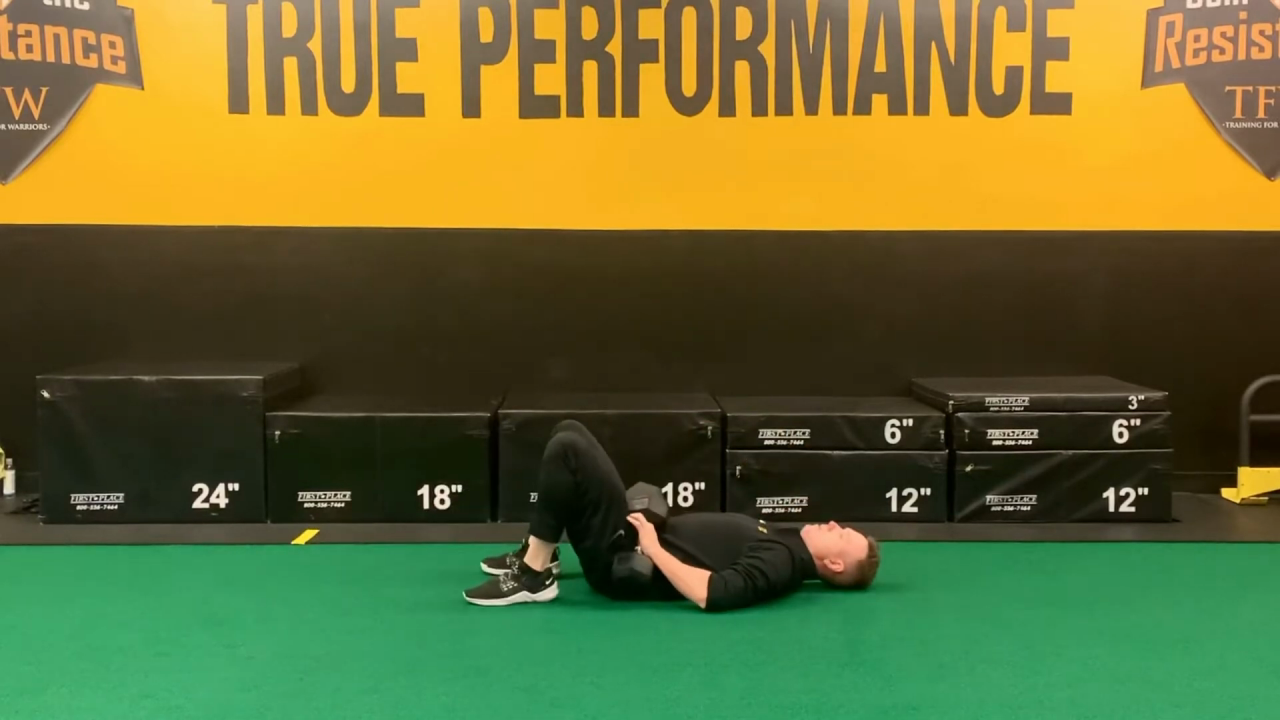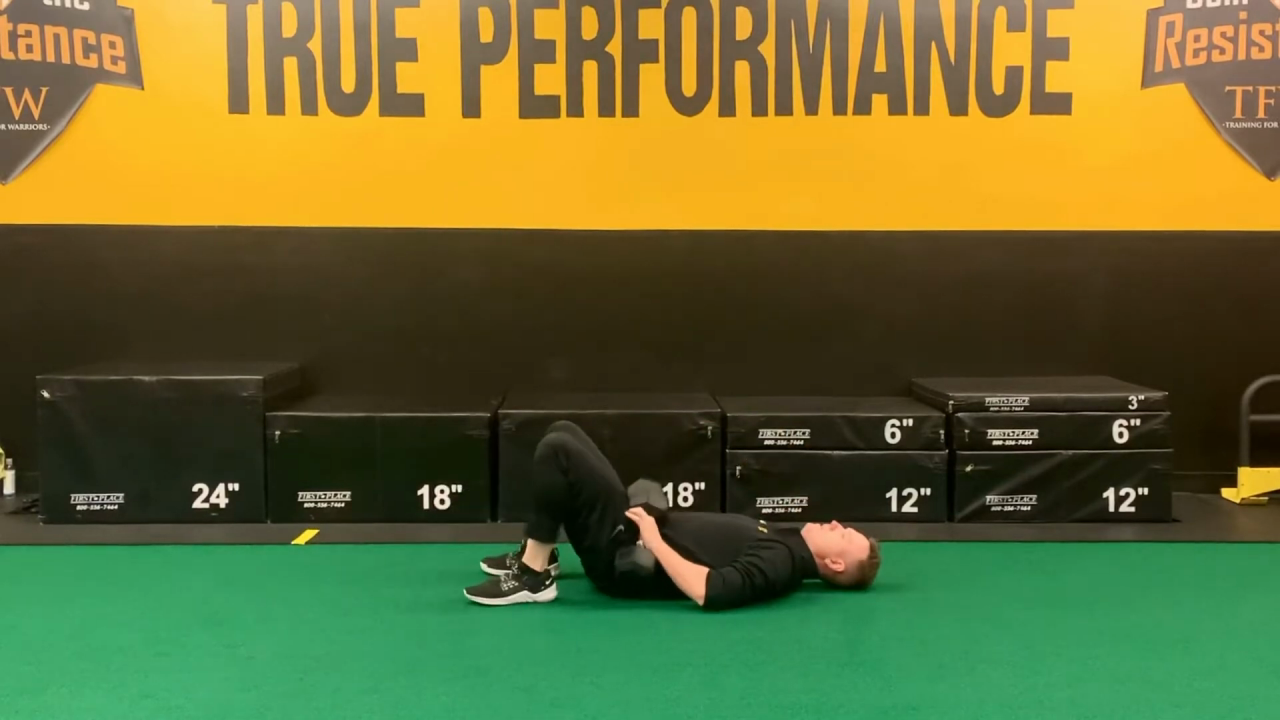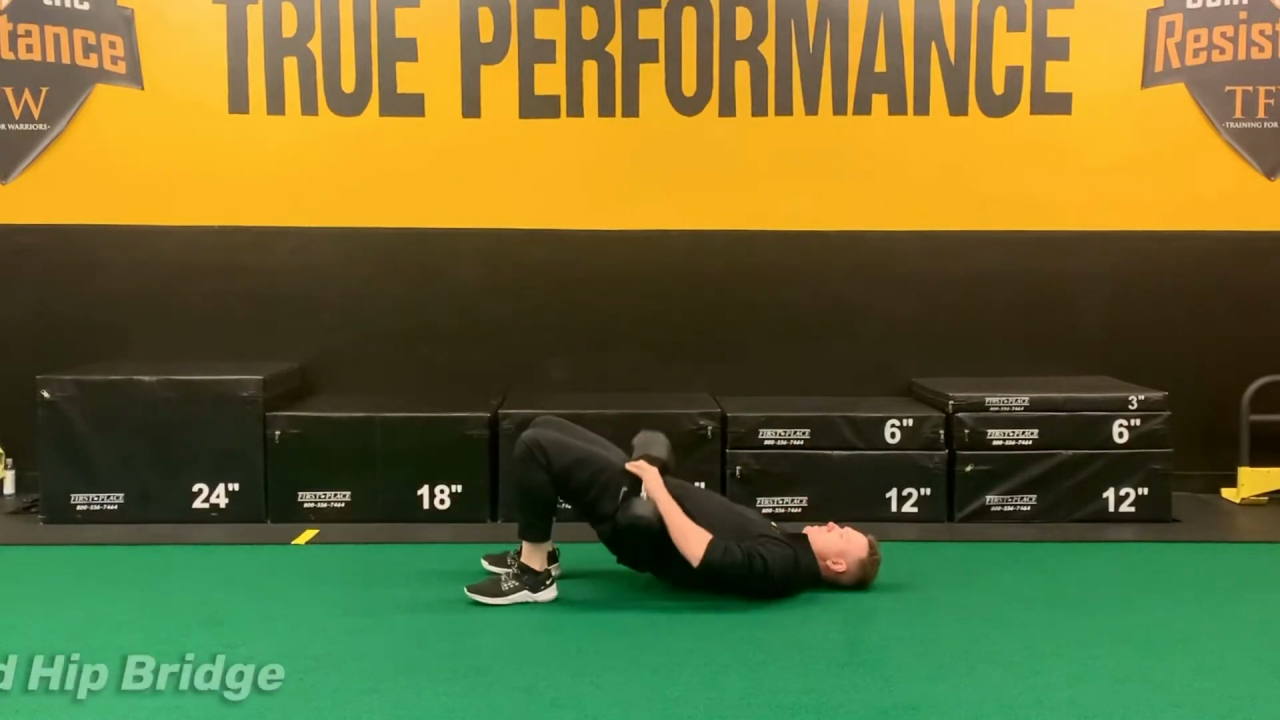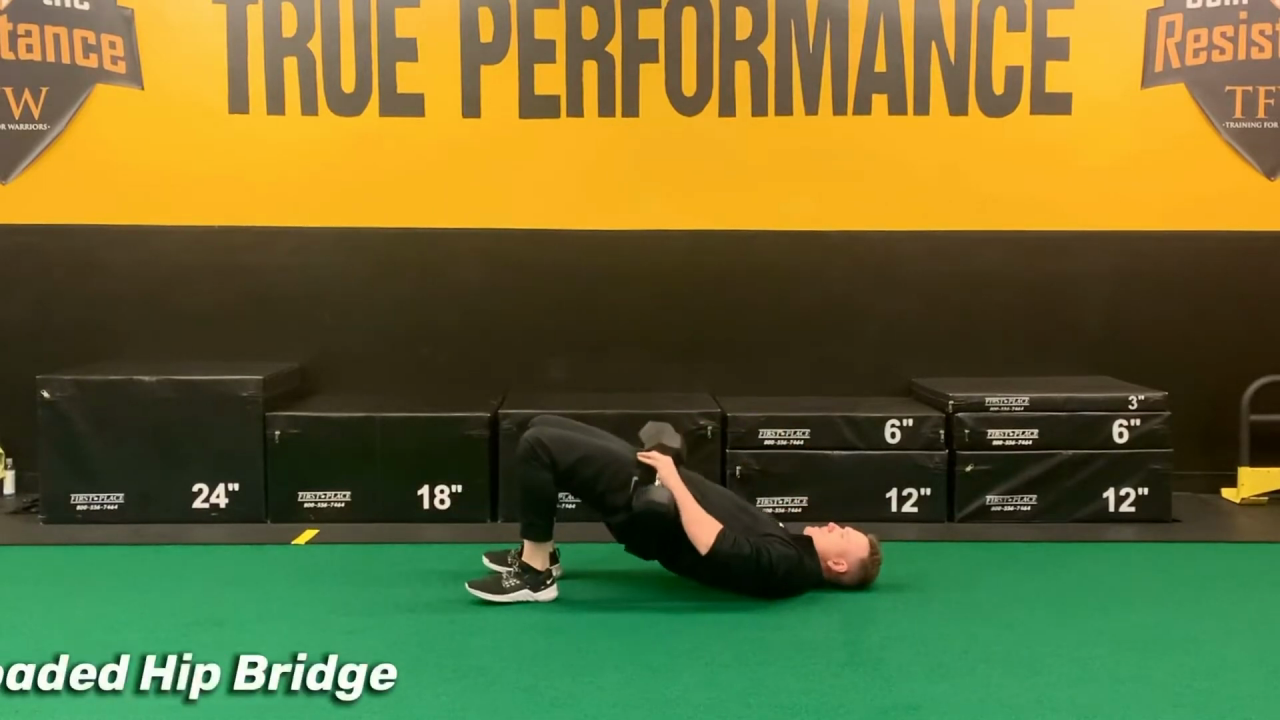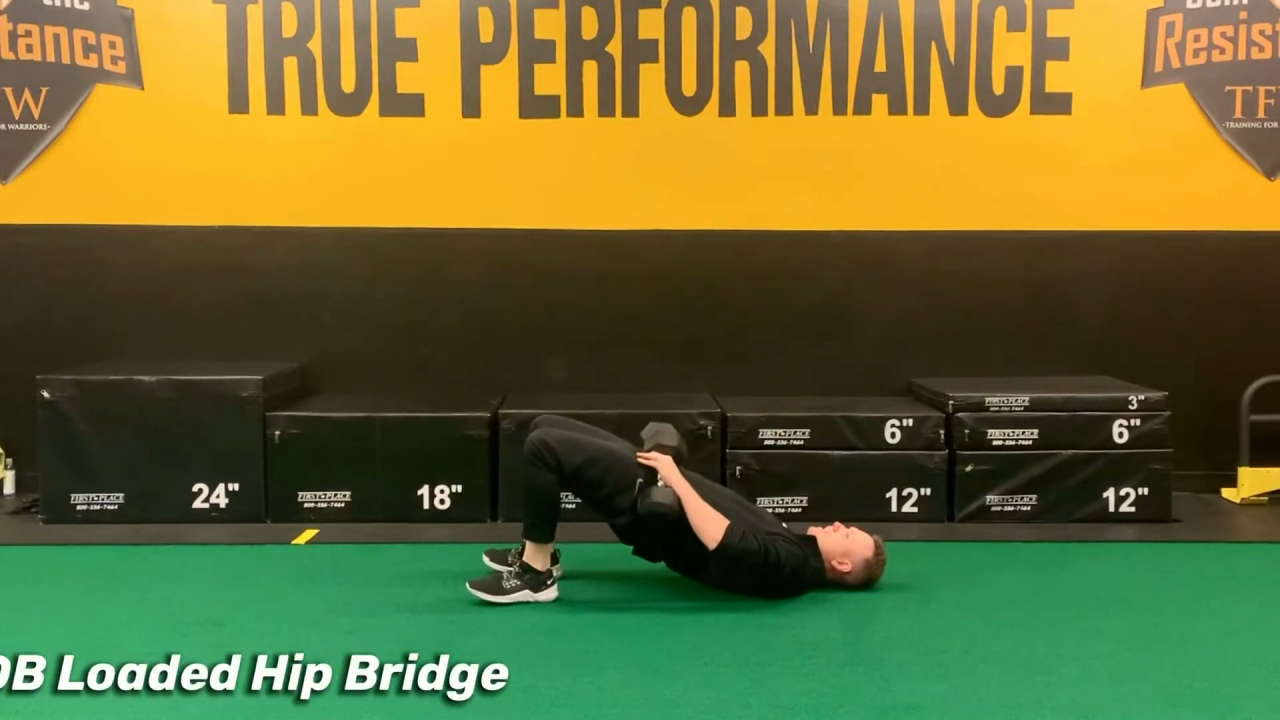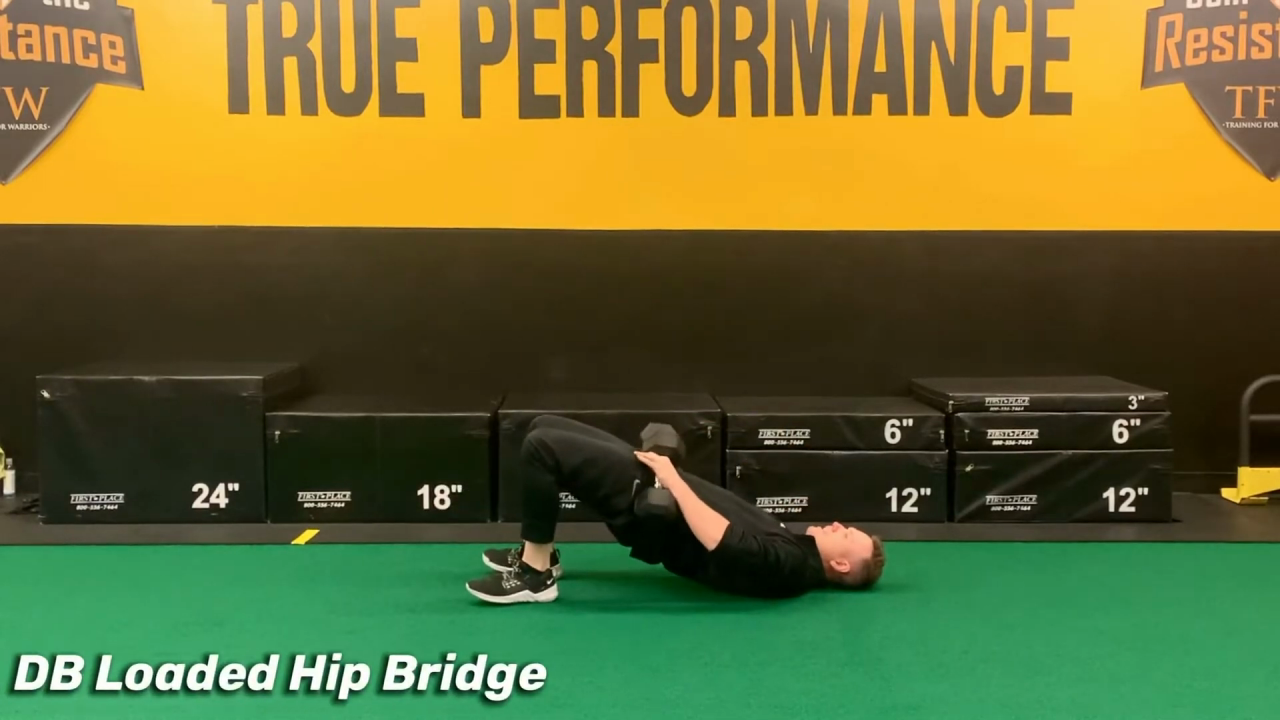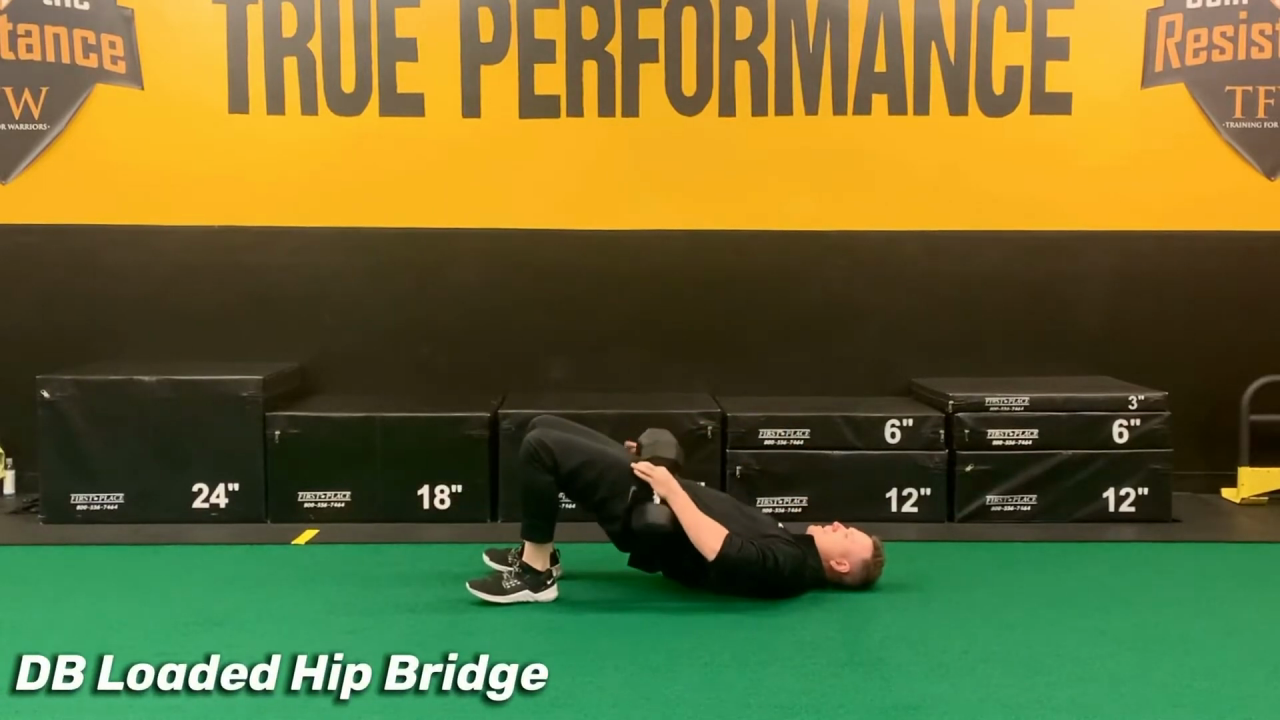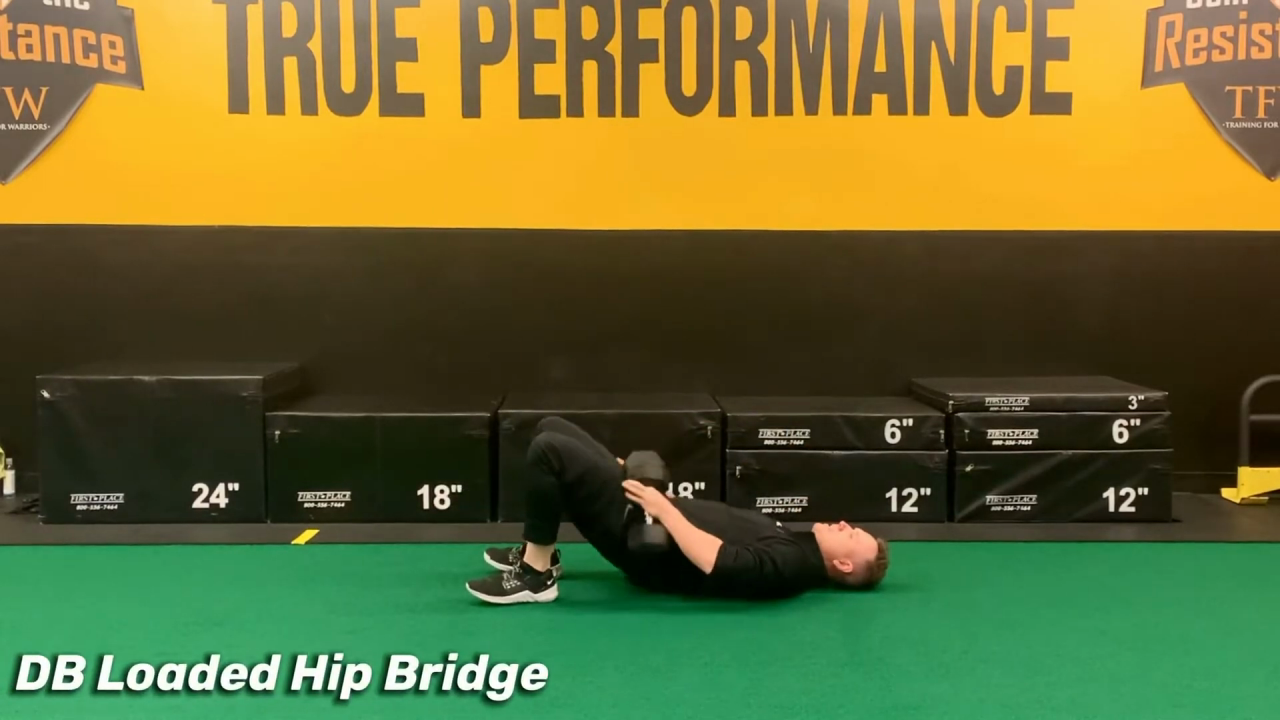
dt=0.2s
person 1, frame 1
left shoulder: (780, 566)
right shoulder: (781, 542)
left elbow: (711, 593)
left wrist: (653, 550)
right wrist: (653, 525)
left hip: (622, 560)
right hip: (634, 536)
left knee: (567, 449)
right knee: (571, 433)
left ankle: (532, 575)
right ankle: (535, 553)
person 1, frame 2
left shoulder: (781, 567)
right shoulder: (784, 543)
left elbow: (709, 590)
left wrist: (653, 541)
right wrist: (648, 521)
left hip: (625, 550)
right hip: (640, 527)
left knee: (555, 450)
right knee: (562, 434)
left ankle: (531, 575)
right ankle: (537, 554)
person 1, frame 3
left shoulder: (781, 567)
right shoulder: (786, 546)
left elbow: (705, 557)
left wrist: (658, 492)
right wrist: (658, 487)
right hip: (647, 489)
left knee: (533, 447)
right knee: (544, 429)
left ankle: (532, 574)
right ankle: (539, 553)
person 1, frame 4
left shoulder: (785, 567)
right shoulder: (789, 546)
left elbow: (715, 547)
left wrist: (672, 480)
right wrist: (668, 475)
right hip: (655, 481)
left knee: (537, 445)
right knee: (543, 428)
left ankle: (533, 573)
right ankle: (540, 553)
person 1, frame 5
left shoulder: (791, 566)
right shoulder: (792, 545)
left elbow: (723, 542)
left wrist: (675, 479)
right wrist: (669, 474)
right hip: (658, 481)
left knee: (542, 446)
right knee: (545, 428)
left ankle: (534, 574)
right ankle: (538, 552)
person 1, frame 6
left shoulder: (789, 567)
right shoulder: (791, 545)
left elbow: (723, 543)
left wrist: (672, 480)
right wrist: (666, 474)
right hip: (656, 483)
left knee: (541, 447)
right knee: (545, 428)
left ankle: (534, 573)
right ankle: (538, 552)
person 1, frame 7
left shoulder: (790, 567)
right shoulder: (790, 544)
left elbow: (722, 553)
left wrist: (671, 490)
right wrist: (654, 470)
left hip: (645, 507)
right hip: (655, 495)
left knee: (540, 447)
right knee: (544, 428)
left ankle: (534, 574)
right ankle: (537, 552)
person 1, frame 8
left shoulder: (792, 565)
right shoulder: (791, 542)
left elbow: (719, 563)
left wrist: (663, 508)
right wrist: (641, 483)
right hip: (651, 520)
left knee: (548, 449)
right knee: (553, 430)
left ankle: (534, 575)
right ankle: (538, 552)
